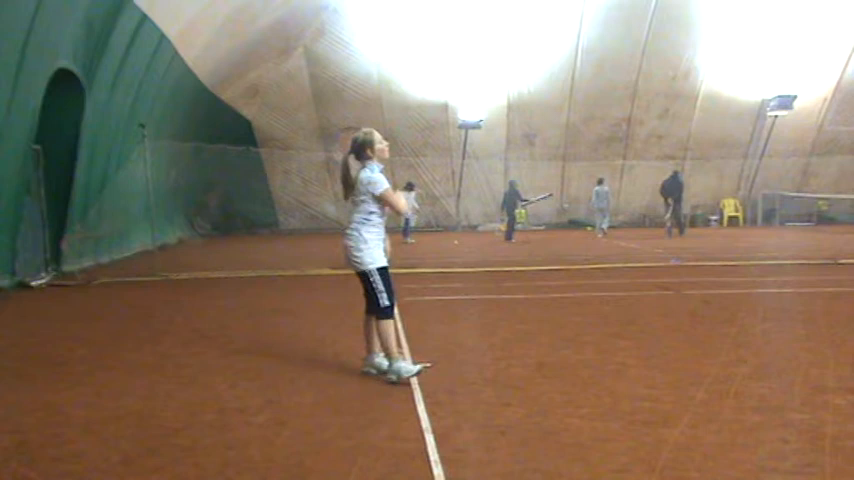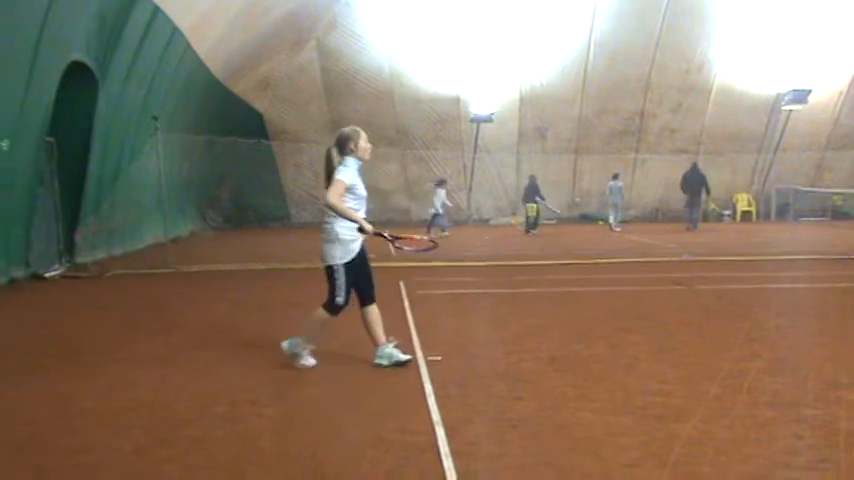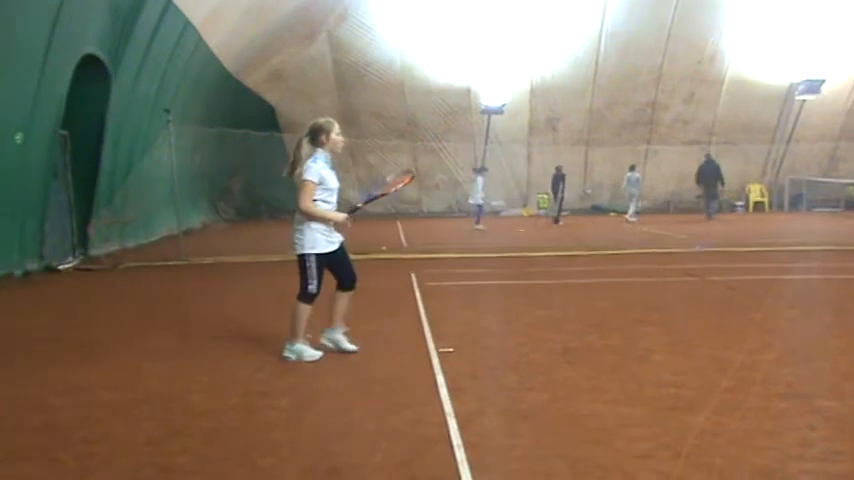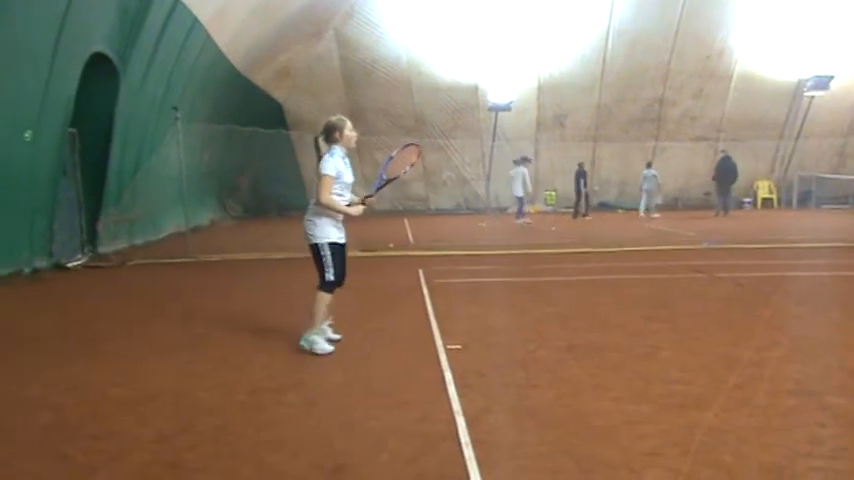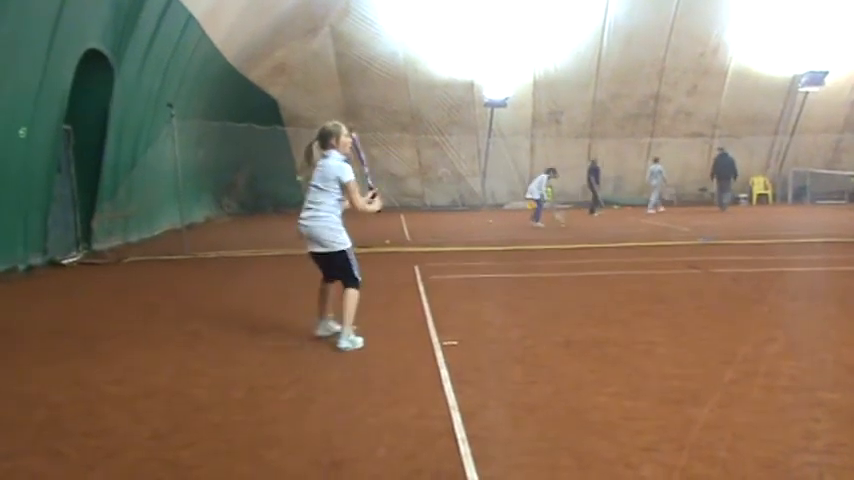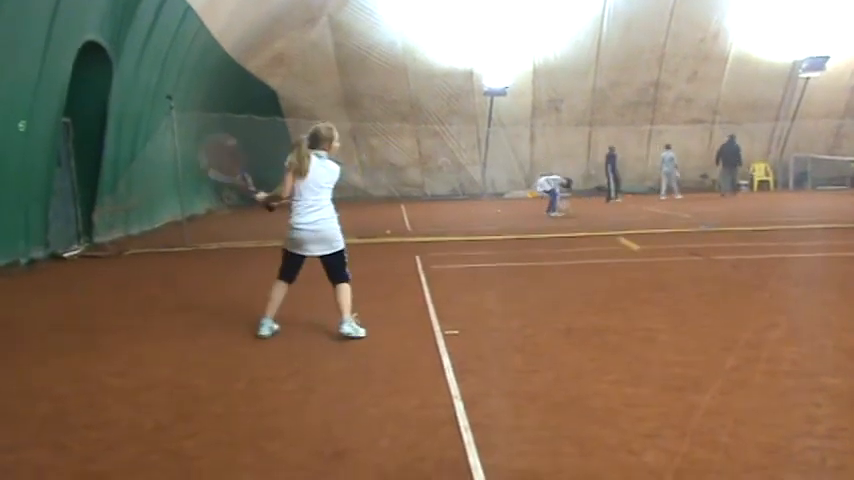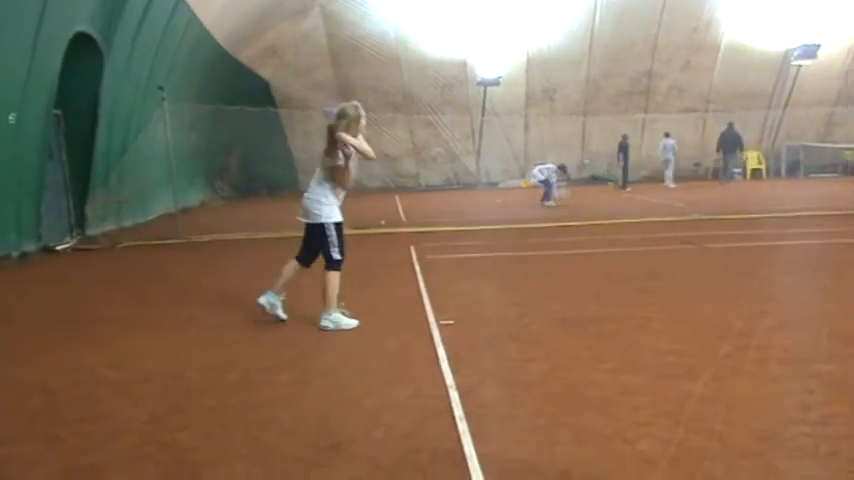
dt=0.5s
person 1, frame 1
left shoulder: (368, 174)
right shoulder: (373, 177)
right elbow: (401, 208)
left wrist: (383, 239)
right wrist: (398, 195)
left hip: (370, 247)
right hip: (366, 249)
left knee: (376, 305)
right knee: (385, 305)
left ankle: (373, 358)
right ankle: (395, 364)
person 1, frame 2
left shoulder: (351, 171)
right shoulder: (346, 171)
right elbow: (331, 201)
left wrist: (360, 225)
right wrist: (361, 222)
left hip: (353, 244)
right hip: (340, 245)
left knee: (368, 297)
right knee: (337, 301)
left ankle: (384, 350)
right ankle: (298, 344)
person 1, frame 3
left shoulder: (326, 164)
right shoulder: (314, 166)
right elbow: (306, 206)
left wrist: (337, 216)
right wrist: (334, 218)
left hip: (329, 236)
right hip: (312, 237)
left knee: (348, 280)
right knee: (311, 290)
left ankle: (335, 334)
right ankle: (294, 345)
person 1, frame 4
left shoulder: (343, 160)
right shoulder: (331, 160)
right elbow: (323, 198)
left wrist: (356, 200)
right wrist: (351, 211)
left hip: (334, 226)
right hip: (321, 226)
left knee: (337, 278)
right knee: (329, 280)
left ankle: (323, 325)
right ankle: (311, 335)
person 1, frame 5
left shoulder: (318, 165)
right shoulder: (342, 167)
right elbow: (357, 205)
left wrist: (365, 198)
right wrist: (373, 206)
left hip: (308, 228)
right hip: (329, 230)
left knee: (330, 275)
right knee: (352, 281)
left ankle: (324, 323)
right ankle: (347, 335)
person 1, frame 6
left shoulder: (294, 161)
right shoulder: (334, 169)
left elbow: (285, 193)
left wrist: (266, 197)
left hip: (300, 231)
right hip: (328, 231)
left knee: (285, 277)
right knee: (341, 278)
left ankle: (266, 323)
right ankle: (348, 323)
person 1, frame 7
left shoulder: (352, 137)
right shoulder: (336, 145)
left elbow: (370, 155)
right elbow: (345, 184)
left wrist: (352, 143)
right wrist: (350, 157)
left hip: (322, 205)
right hip: (323, 206)
left knee: (305, 256)
right knee: (335, 259)
left ankle: (273, 296)
right ankle: (331, 315)
